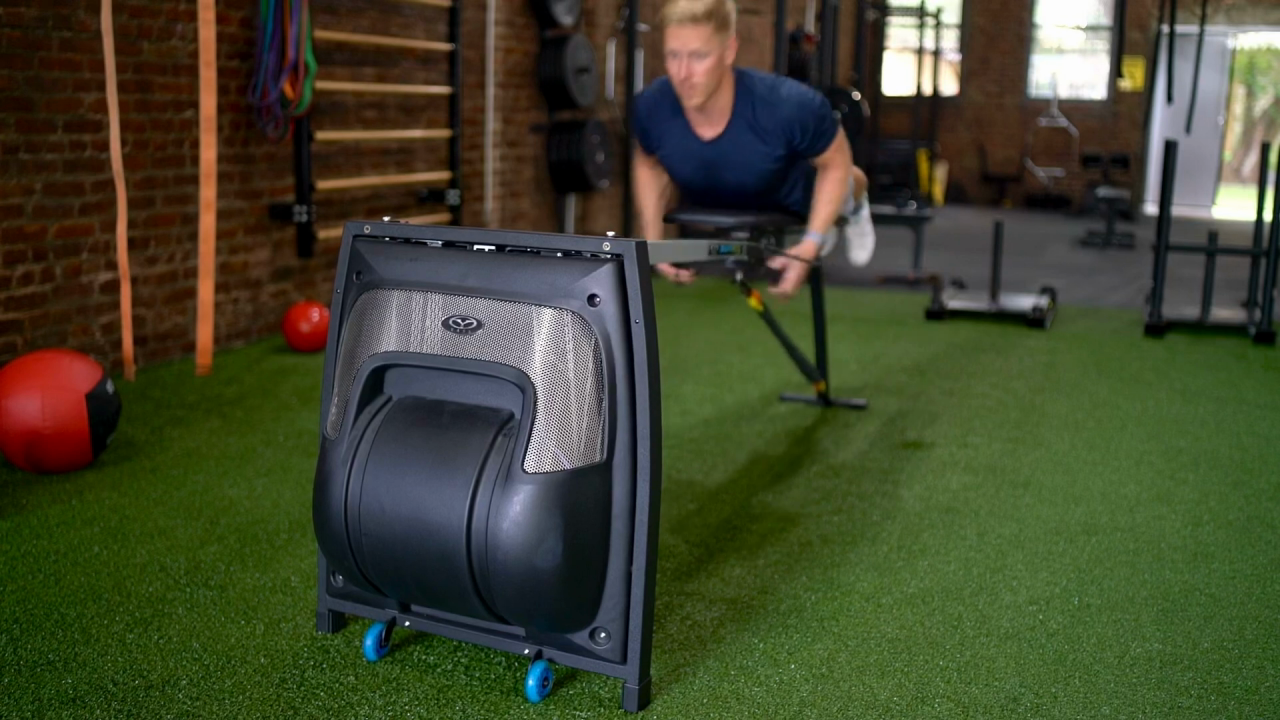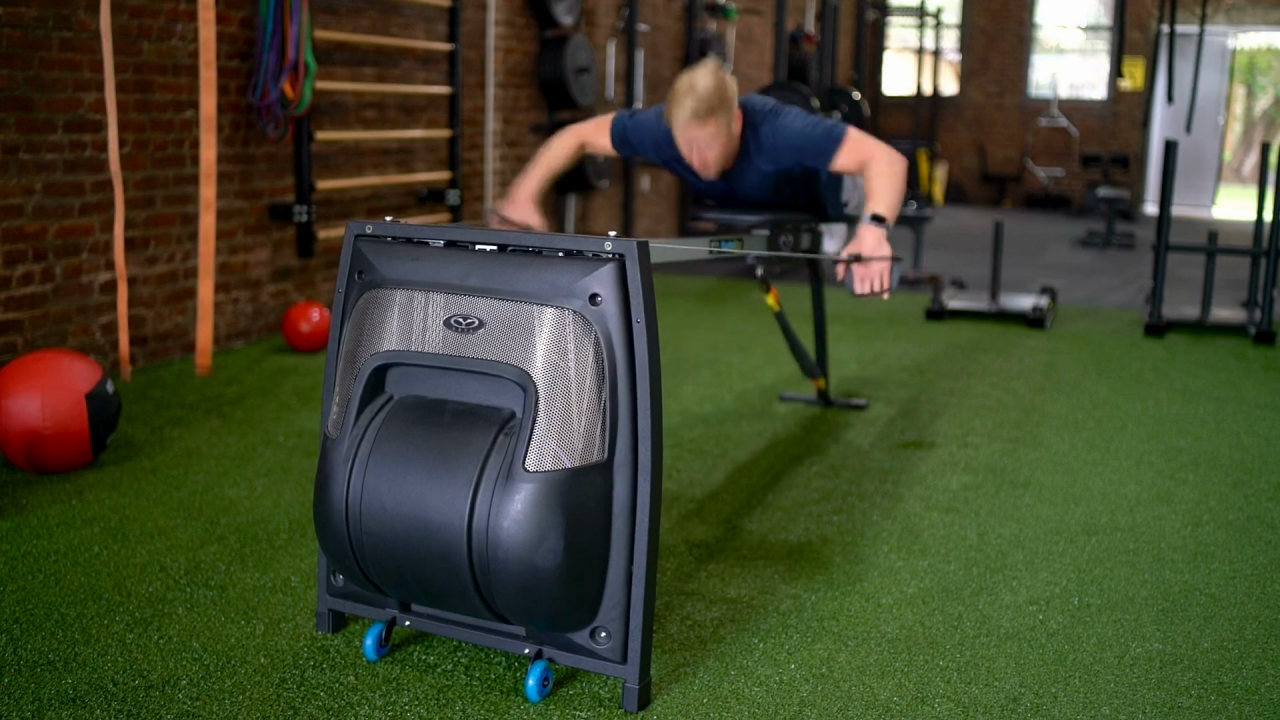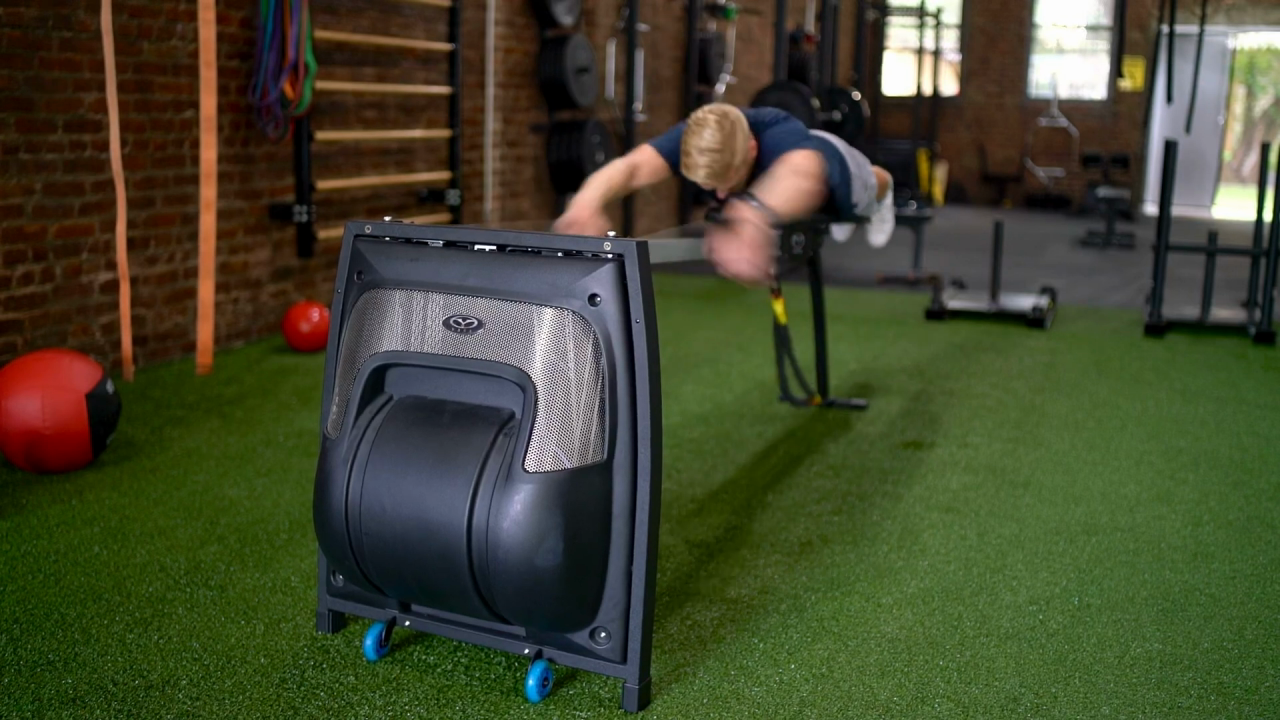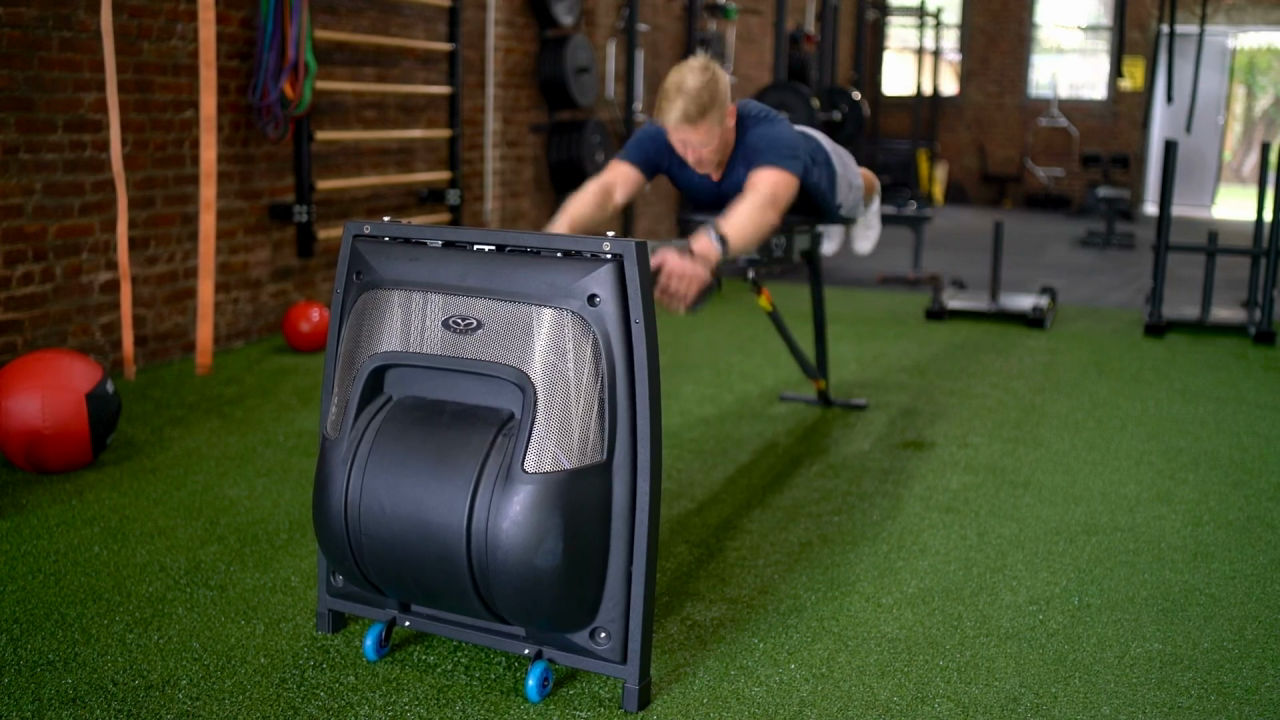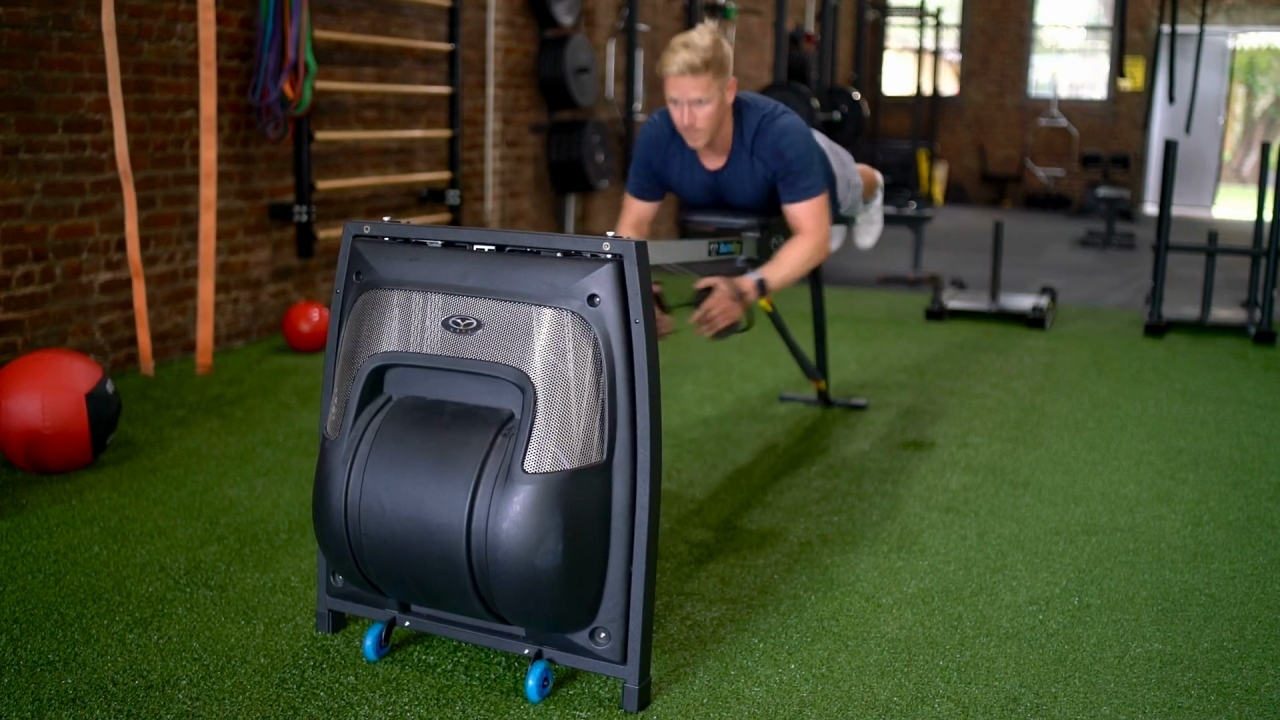
dt=1s
person 1, frame 1
left shoulder: (789, 105)
right shoulder: (652, 105)
left elbow: (836, 164)
left wrist: (811, 243)
right wrist: (654, 240)
left hip: (794, 201)
left ankle: (857, 205)
person 1, frame 2
left shoulder: (783, 131)
right shoulder: (664, 129)
left elbow: (888, 160)
right elbow: (578, 136)
left wrist: (874, 227)
right wrist: (524, 195)
left hip: (811, 188)
person 1, frame 3
left shoulder: (783, 138)
right shoulder: (692, 139)
left elbow: (799, 176)
right elbow: (631, 168)
left wrist: (753, 216)
right wrist: (583, 208)
person 1, frame 4
left shoulder: (772, 138)
right shoulder: (660, 137)
left elbow: (764, 203)
right elbow: (606, 189)
left wrist: (705, 250)
right wrist: (559, 236)
left hip: (808, 167)
person 1, frame 5
left shoulder: (784, 135)
right shoulder: (656, 136)
left elbow: (813, 239)
right elbow: (632, 224)
left wrist: (748, 288)
left ankle: (870, 185)
